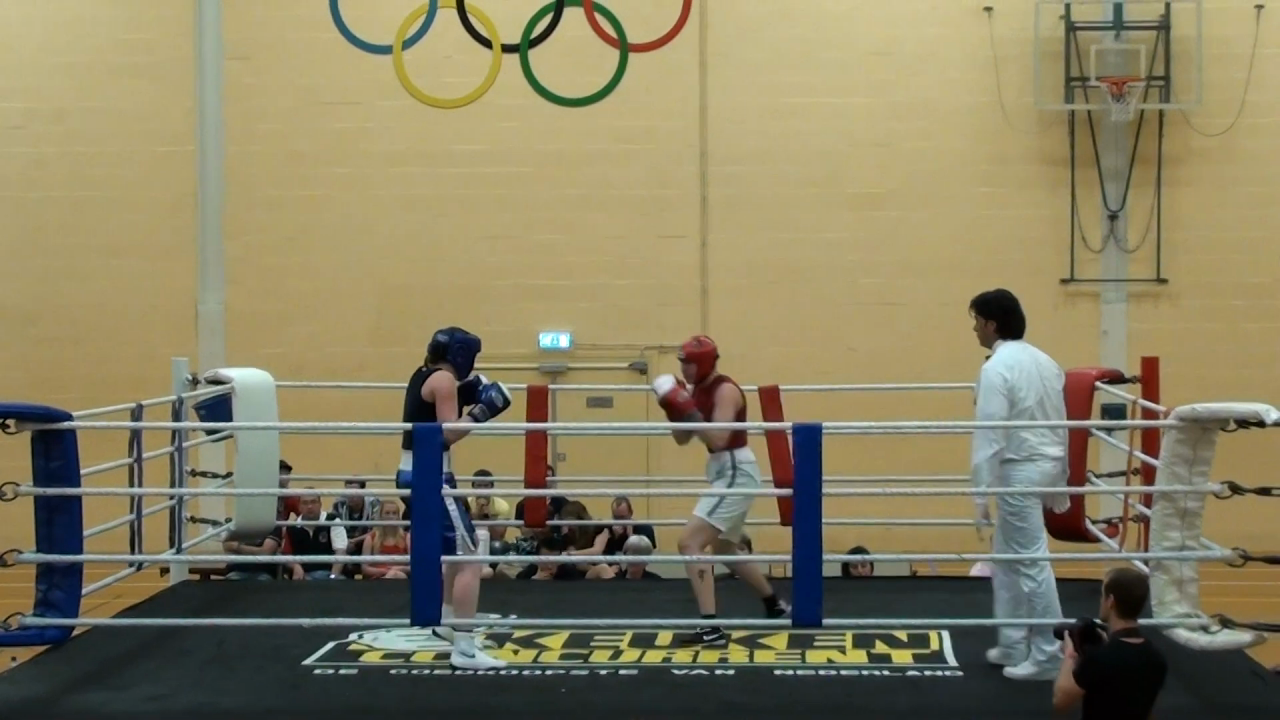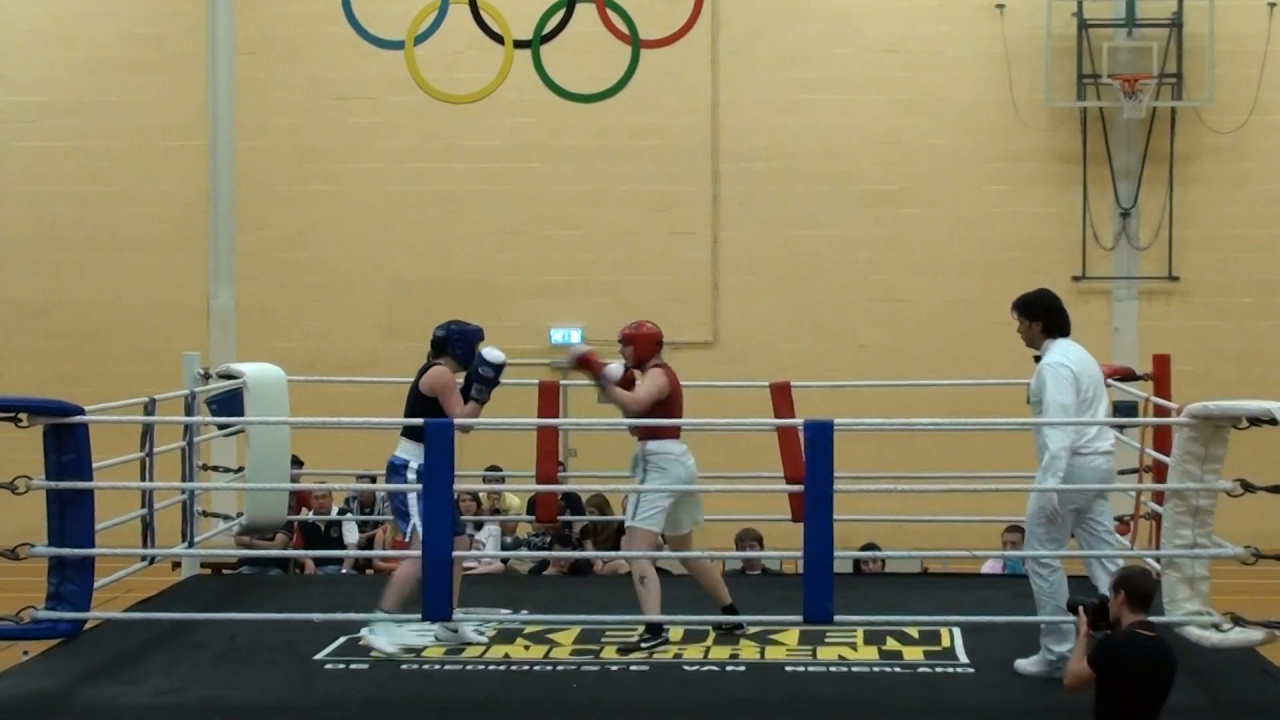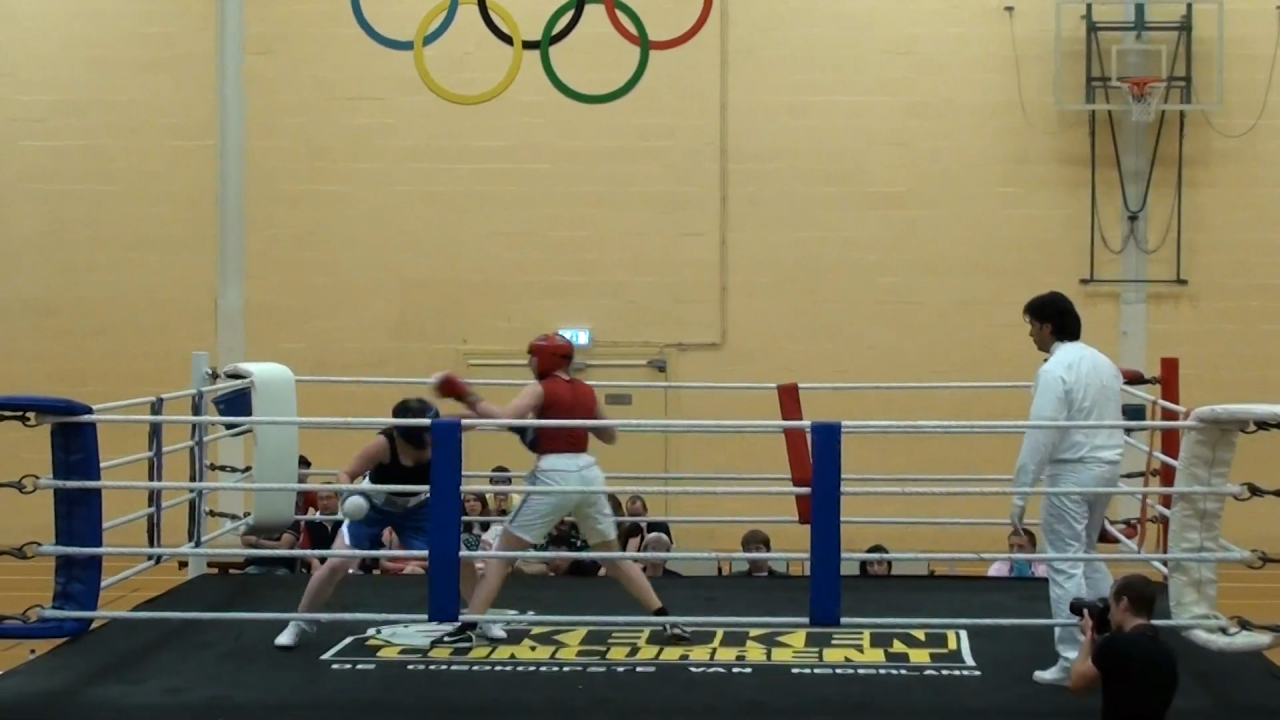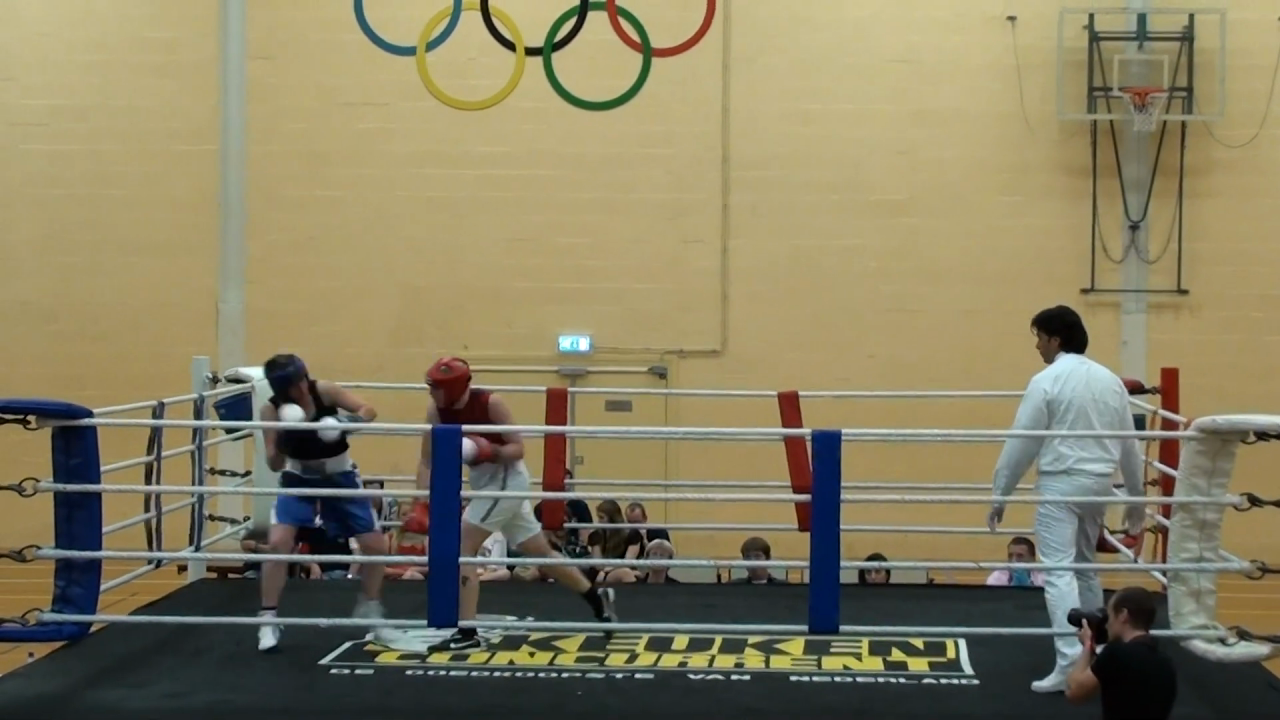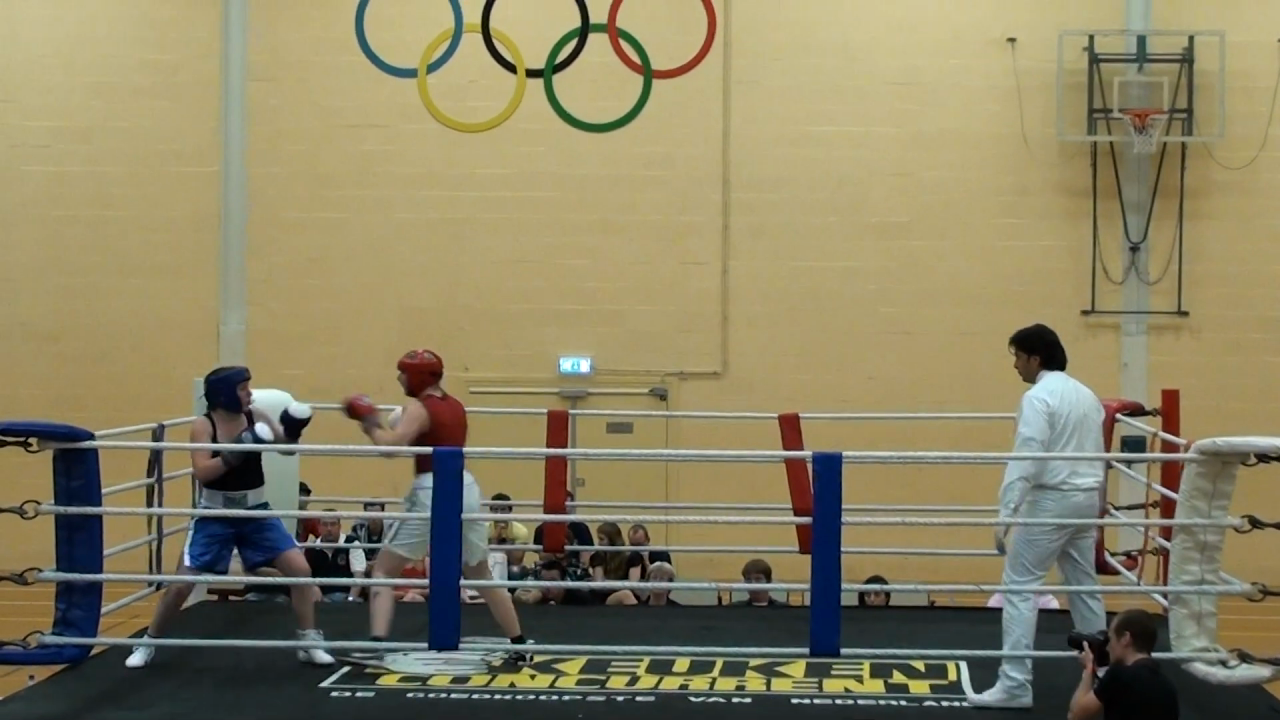
dt=0.4s
person 1, frame 1
left shoulder: (998, 367)
right shoulder: (1046, 363)
left elbow: (989, 434)
right elbow: (1060, 426)
left wrist: (980, 492)
right wrist: (1061, 484)
left hip: (1017, 472)
right hip: (1046, 468)
left knee: (1030, 564)
right knee: (1009, 556)
left ankle: (1048, 657)
right ankle: (1012, 644)
person 1, frame 2
left shoulder: (1055, 363)
right shoulder: (1082, 357)
left elbow: (1058, 427)
left wrist: (1050, 484)
left hip: (1072, 468)
right hip: (1099, 465)
left knee: (1042, 556)
right knee: (1103, 557)
left ankle: (1056, 652)
person 1, frame 3
left shoulder: (1055, 370)
right shoulder: (1104, 364)
left elbow: (1040, 438)
left wrist: (1021, 494)
left hip: (1072, 474)
right hip: (1106, 470)
left knee: (1065, 567)
right knee: (1088, 559)
left ankle: (1074, 662)
person 1, frame 4
left shoulder: (1046, 381)
right shoulder: (1111, 381)
left elbow: (1021, 443)
right elbow: (1130, 445)
left wrist: (1000, 494)
right wrist: (1136, 496)
left hip: (1060, 485)
right hip: (1098, 484)
left knee: (1058, 573)
right knee: (1084, 567)
left ankle: (1072, 664)
person 1, frame 5
left shoulder: (1039, 396)
right shoulder: (1088, 396)
left elbow: (1026, 459)
right elbow: (1097, 457)
left wrist: (1005, 514)
right wrist: (1096, 511)
left hip: (1052, 500)
right hip: (1084, 500)
left knee: (1020, 586)
right knee: (1084, 588)
left ankle: (1015, 684)
person 2, frame 1
left shoulder: (726, 390)
right shoulder: (697, 390)
left elbow: (717, 440)
right elbow: (682, 439)
left wrist: (688, 410)
right wrist: (673, 410)
left hip: (736, 475)
right hip: (725, 475)
left knee: (689, 543)
right knee: (724, 550)
left ankle: (711, 626)
right ankle: (775, 605)
person 2, frame 2
left shoulder: (657, 375)
right shoulder: (653, 375)
left elbow: (632, 405)
right elbow: (636, 426)
left wrist: (599, 374)
right wrist: (622, 384)
left hip: (660, 466)
right hip: (677, 465)
left knee: (637, 552)
right knee: (685, 550)
left ankle: (654, 630)
right ankle: (732, 616)
person 2, frame 3
left shoulder: (539, 389)
right shoulder: (586, 392)
left elbow: (503, 415)
right elbow: (610, 437)
left wrist: (467, 396)
left hip: (554, 479)
right hip: (588, 476)
left knee: (502, 554)
right knee: (614, 559)
left ankle: (467, 629)
right ankle: (667, 621)
person 2, frame 4
left shoulder: (492, 403)
right shoulder: (436, 408)
left elbow: (517, 449)
right elbow: (426, 460)
left wrist: (490, 451)
left hip: (505, 479)
right hip: (485, 480)
left knee: (461, 550)
right knee: (540, 553)
left ankle: (467, 633)
right ankle: (596, 597)
person 2, frame 5
left shoulder: (417, 408)
right shoulder: (456, 406)
left elbow: (392, 445)
left wrist: (368, 419)
left hip: (433, 495)
right hip: (467, 493)
left knee: (382, 571)
right knee: (482, 578)
left ankle: (376, 645)
right ankle: (519, 647)
person 3, frame 1
left shoulder: (422, 376)
right shoulder: (444, 379)
right elbow: (449, 434)
left wrist: (463, 397)
right wrist: (482, 411)
left hip: (412, 476)
left knee: (459, 553)
right knee: (470, 560)
left ankle: (446, 619)
right ankle: (465, 648)
person 3, frame 2
left shoulder: (440, 374)
right shoulder: (441, 374)
left elbow: (448, 418)
right elbow: (462, 422)
left wrist: (473, 387)
right wrist: (482, 387)
right hip: (413, 471)
left knee: (459, 544)
right knee: (423, 551)
left ankle: (449, 624)
right ankle: (381, 626)
person 3, frame 3
left shoulder: (431, 434)
right shoulder: (383, 443)
right elbow: (345, 474)
left hip: (414, 507)
right hip: (374, 506)
right knee: (336, 565)
right ankle: (299, 625)
person 3, frame 4
left shoulder: (323, 390)
right shoulder: (271, 409)
left elbow: (369, 412)
right elbow: (274, 465)
right wrist: (280, 443)
left hip: (339, 476)
right hip: (298, 479)
left knee: (375, 545)
right knee: (278, 542)
left ankle: (369, 613)
right ankle: (269, 621)
person 3, frame 5
left shoulder: (256, 416)
right shoulder: (203, 425)
left elbow: (287, 443)
right elbow: (202, 473)
left wrist: (292, 428)
right wrist: (236, 452)
left hip: (255, 510)
right hip: (215, 515)
left knee: (299, 568)
right knee: (181, 583)
left ankle: (309, 642)
right ankle: (148, 643)
